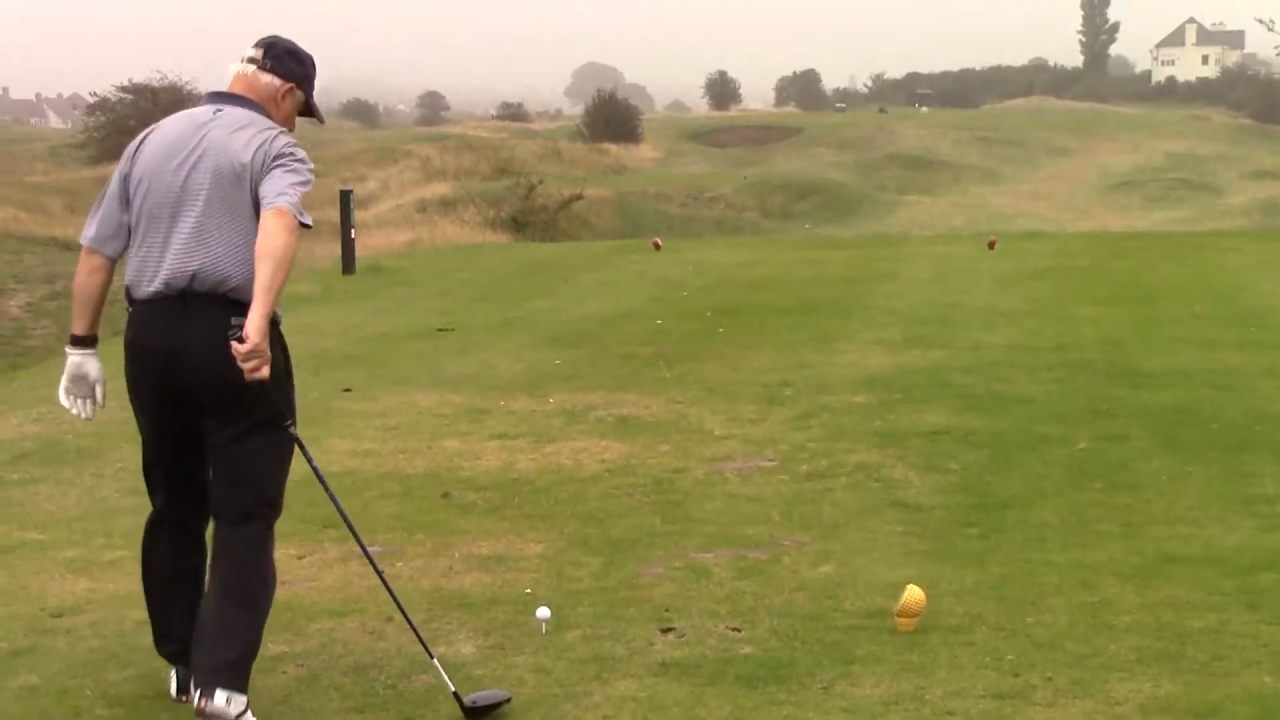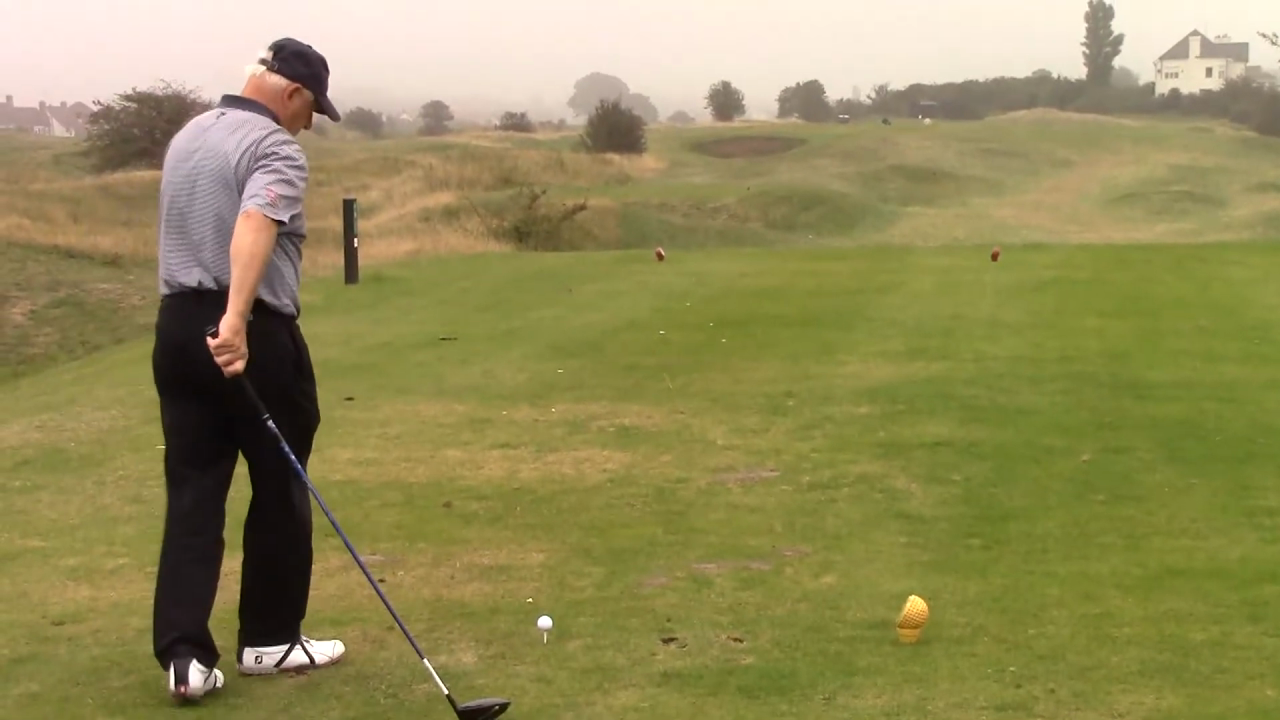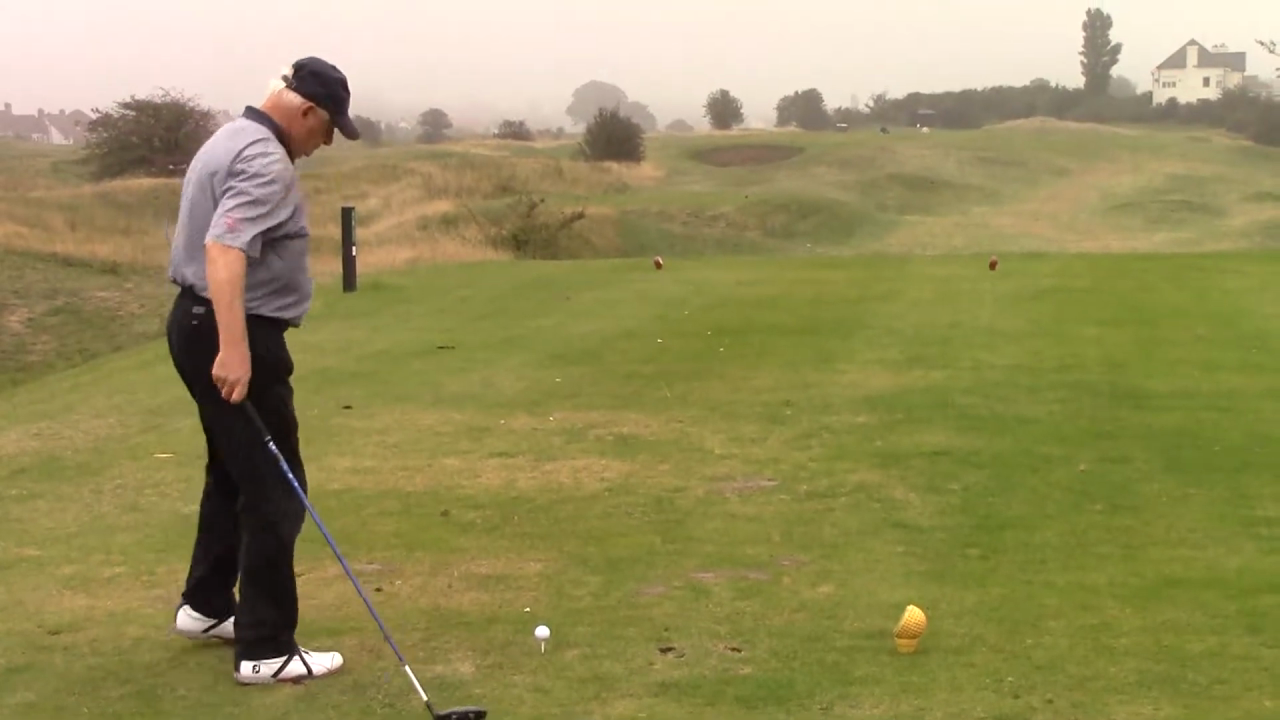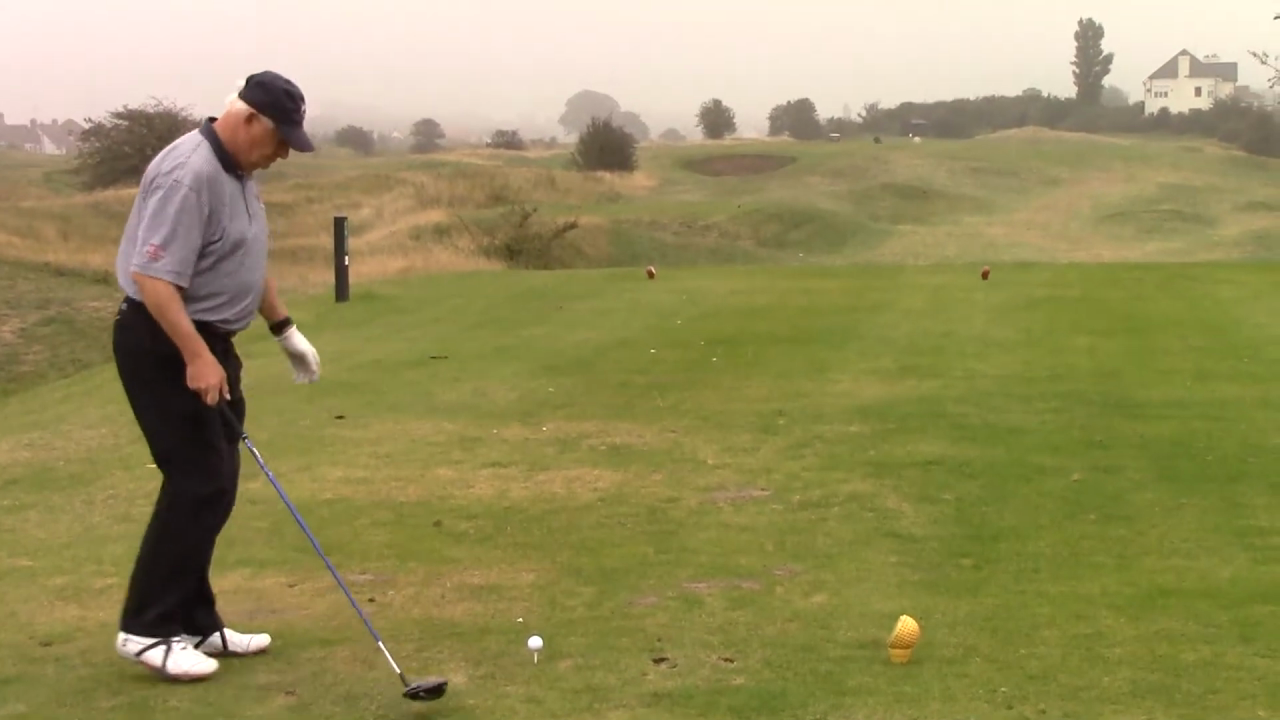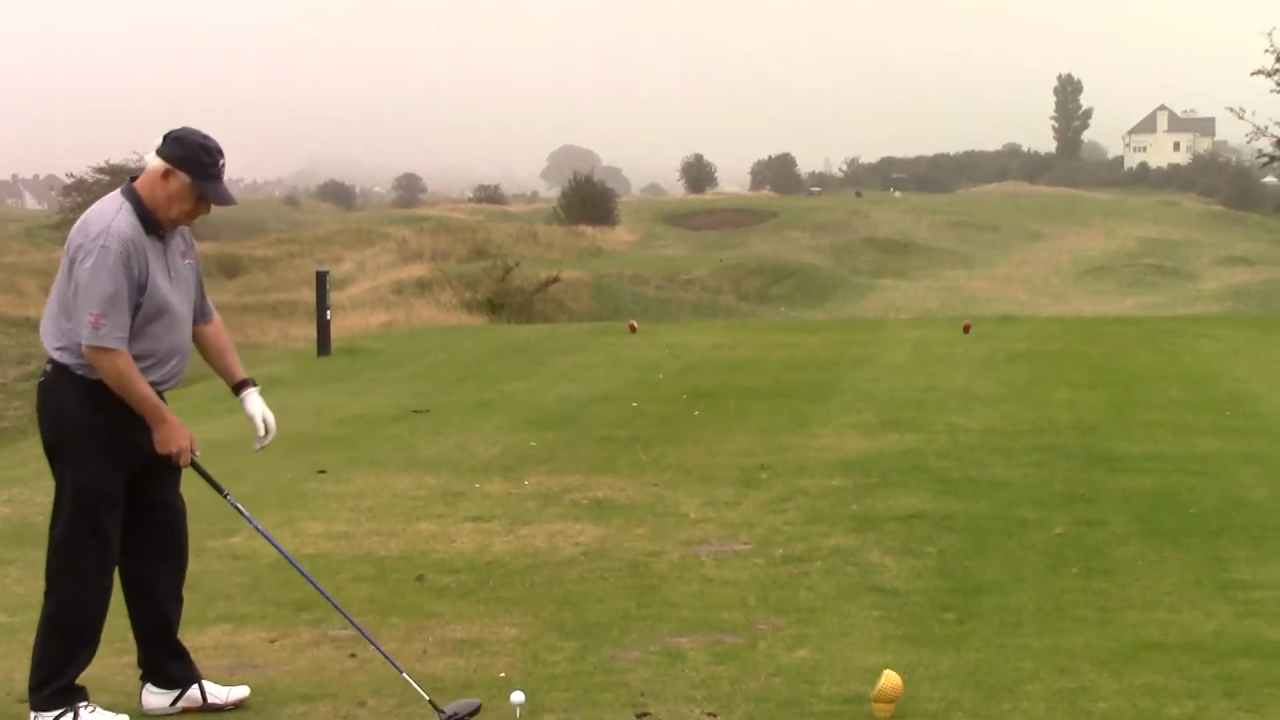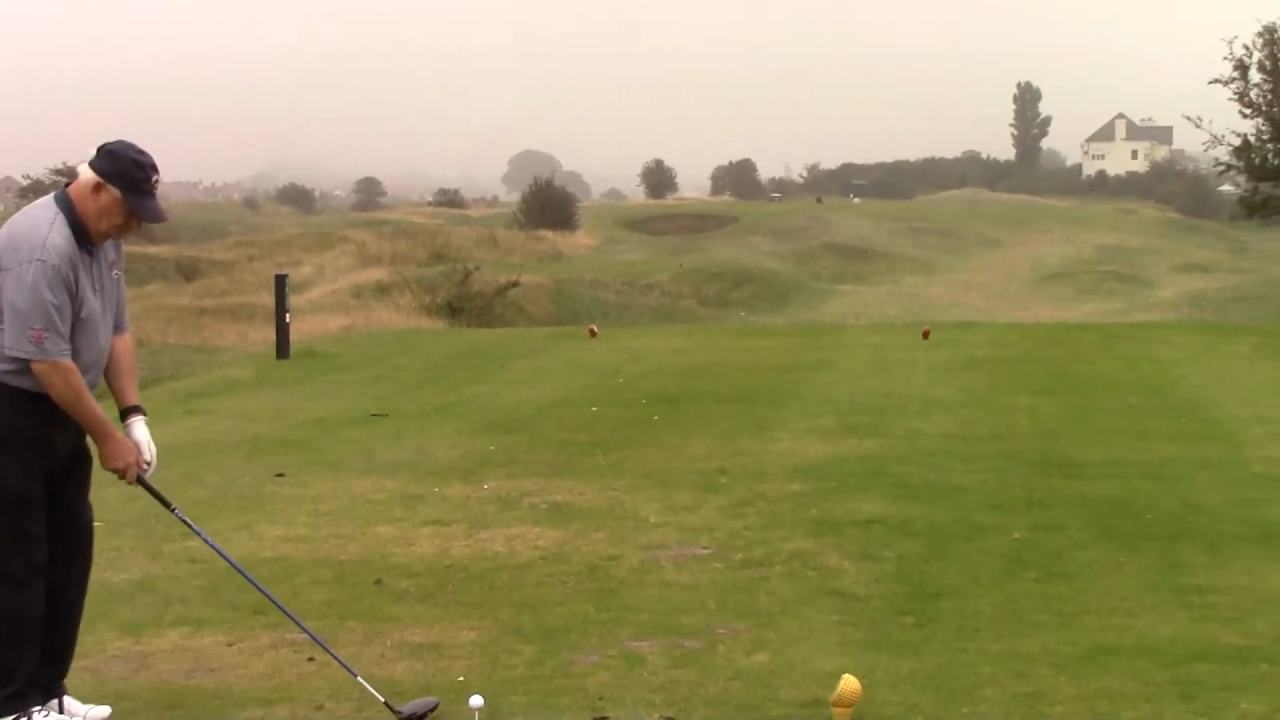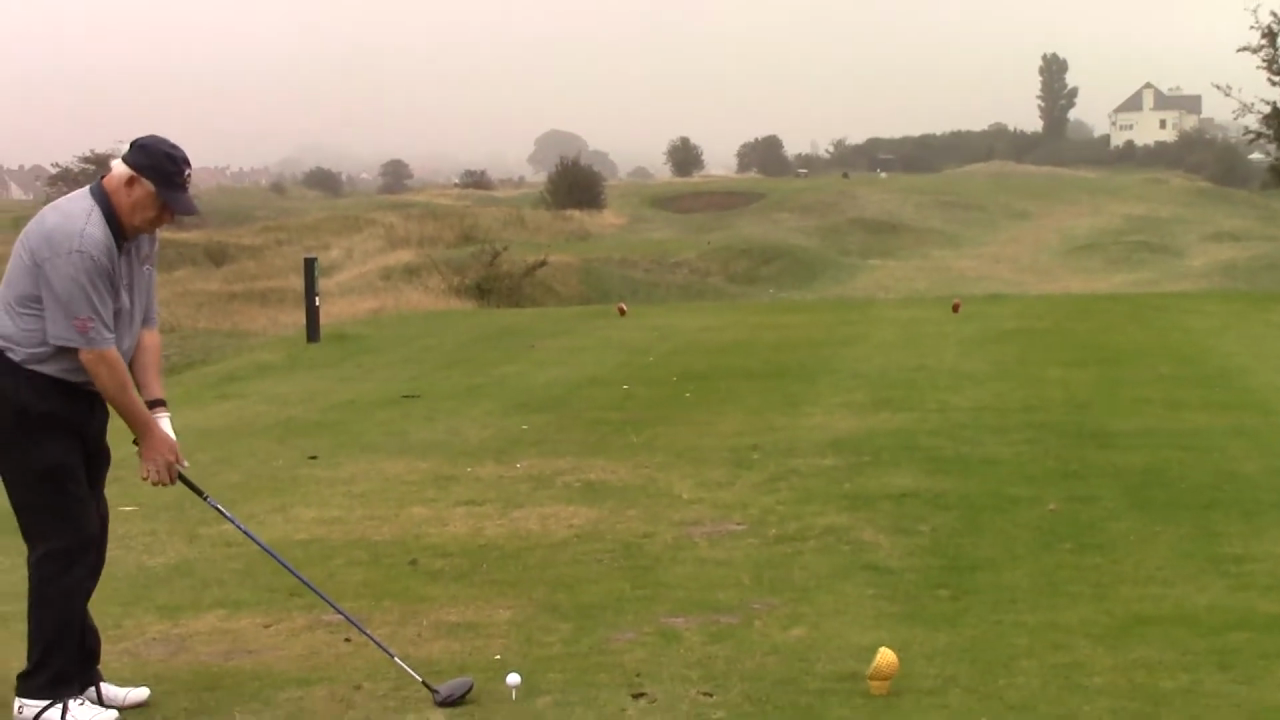
dt=0.4s
person 1, frame 1
left shoulder: (152, 139)
right shoulder: (277, 149)
left elbow: (97, 248)
right elbow: (277, 224)
left wrist: (82, 347)
right wrist: (261, 320)
left hip: (152, 337)
right hip: (230, 340)
left knee: (176, 505)
right knee: (243, 521)
left ankle: (187, 662)
person 1, frame 2
left shoulder: (186, 137)
right shoulder: (276, 147)
right elbow: (255, 225)
right wrist: (236, 319)
left hip: (177, 327)
right hip: (254, 332)
left knee: (192, 494)
right knee: (280, 489)
left ankle: (185, 655)
right ankle: (269, 639)
person 1, frame 3
left shoulder: (230, 139)
right shoulder: (265, 161)
right elbow: (225, 249)
right wrist: (234, 347)
left hip: (195, 319)
right hip: (235, 337)
left knee: (233, 471)
right knee: (271, 490)
left ankle: (204, 605)
right ankle: (264, 648)
person 1, frame 4
left shoulder: (237, 171)
right shoulder: (189, 173)
left elbow: (244, 265)
right elbow: (151, 276)
left wrist: (285, 329)
right wrist: (197, 357)
left hip: (206, 340)
right hip: (163, 344)
left knee: (210, 480)
right knee: (199, 482)
left ankle: (188, 621)
right ankle: (147, 627)
person 1, frame 5
left shoulder: (175, 233)
right shoulder: (111, 237)
left elbow: (201, 318)
right elbow: (101, 348)
left wrist: (246, 389)
right wrist: (163, 420)
left hip: (139, 407)
right hip: (88, 407)
left knee: (160, 544)
right knee: (87, 554)
person 1, frame 6
left shoulder: (104, 240)
left elbow: (115, 333)
right elbow: (48, 361)
left wrist: (135, 418)
right wrist: (107, 436)
left hip: (55, 412)
left knee: (70, 547)
person 1, frame 7
left shoulder: (137, 233)
right shoulder: (76, 240)
left elbow: (144, 328)
right elbow: (97, 352)
left wrist: (159, 414)
right wrist: (145, 435)
left hip: (76, 397)
left knee: (84, 537)
right knee: (67, 538)
